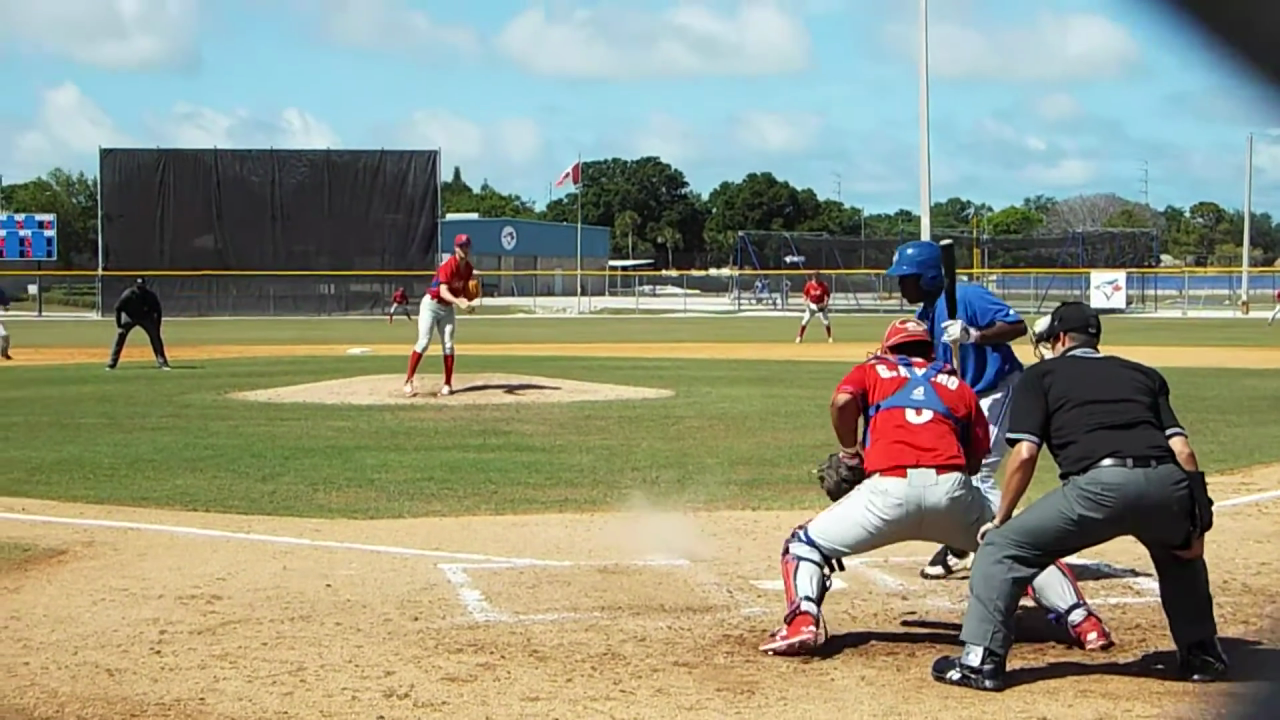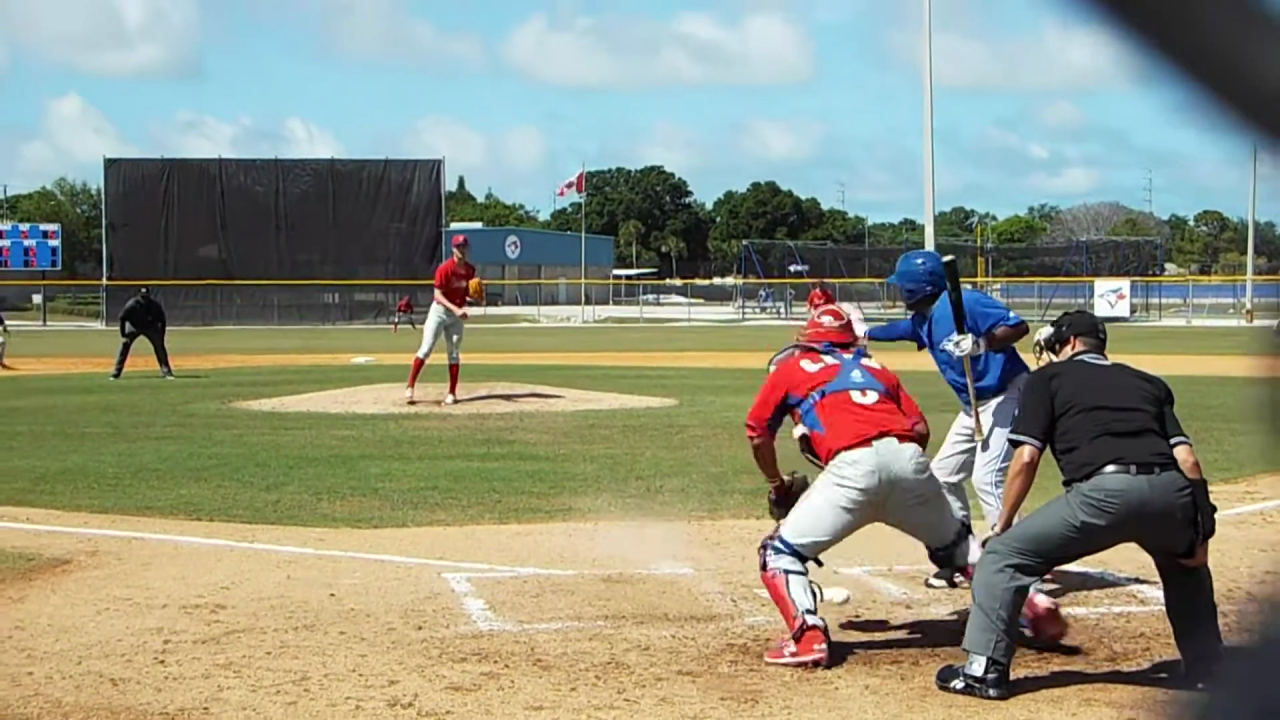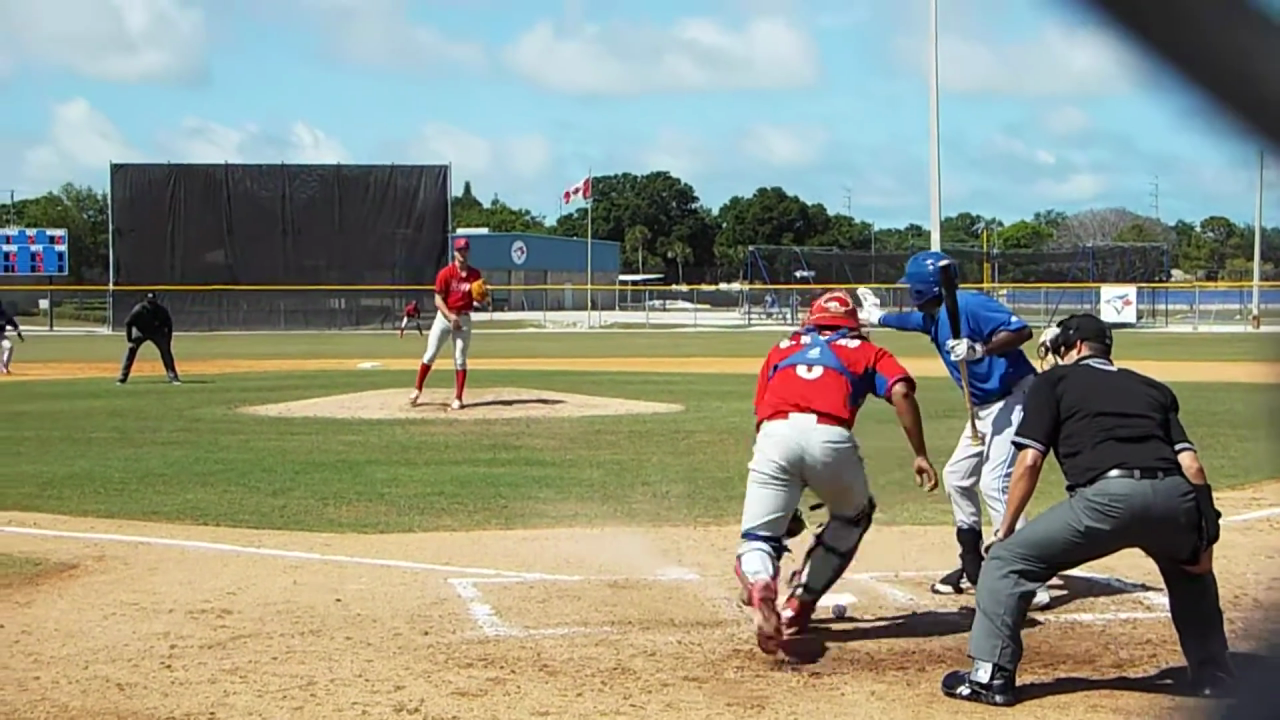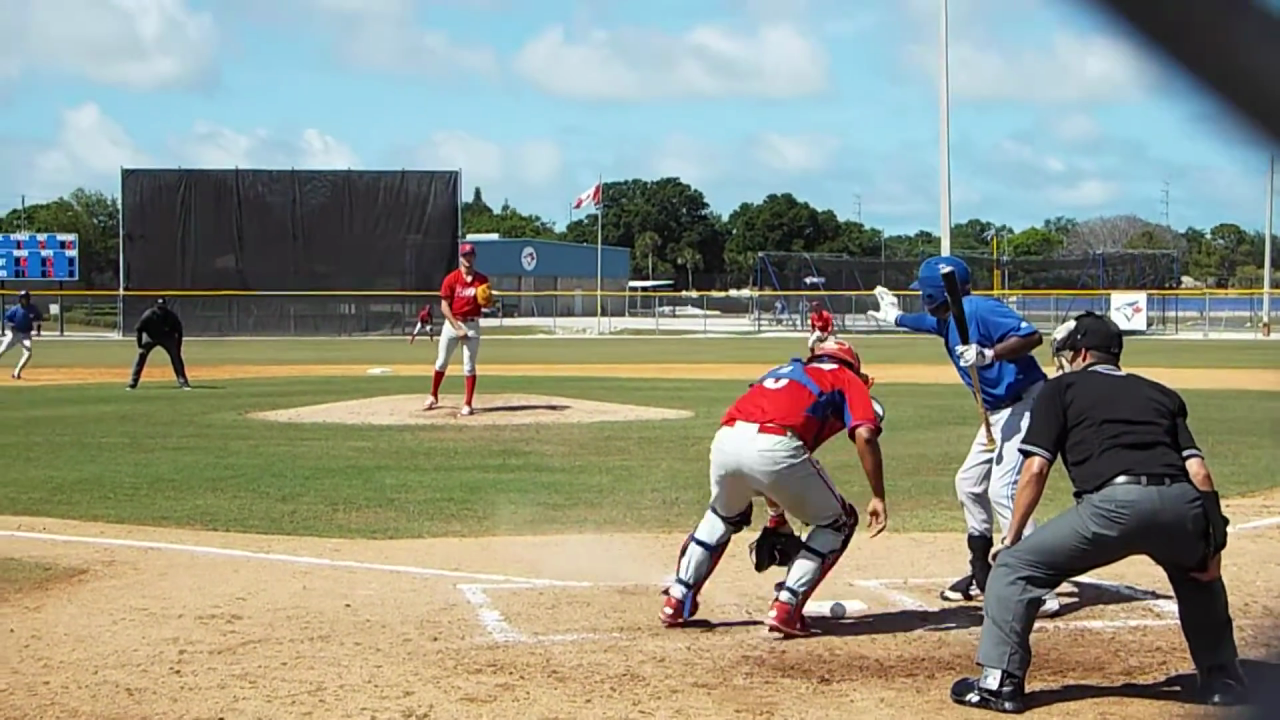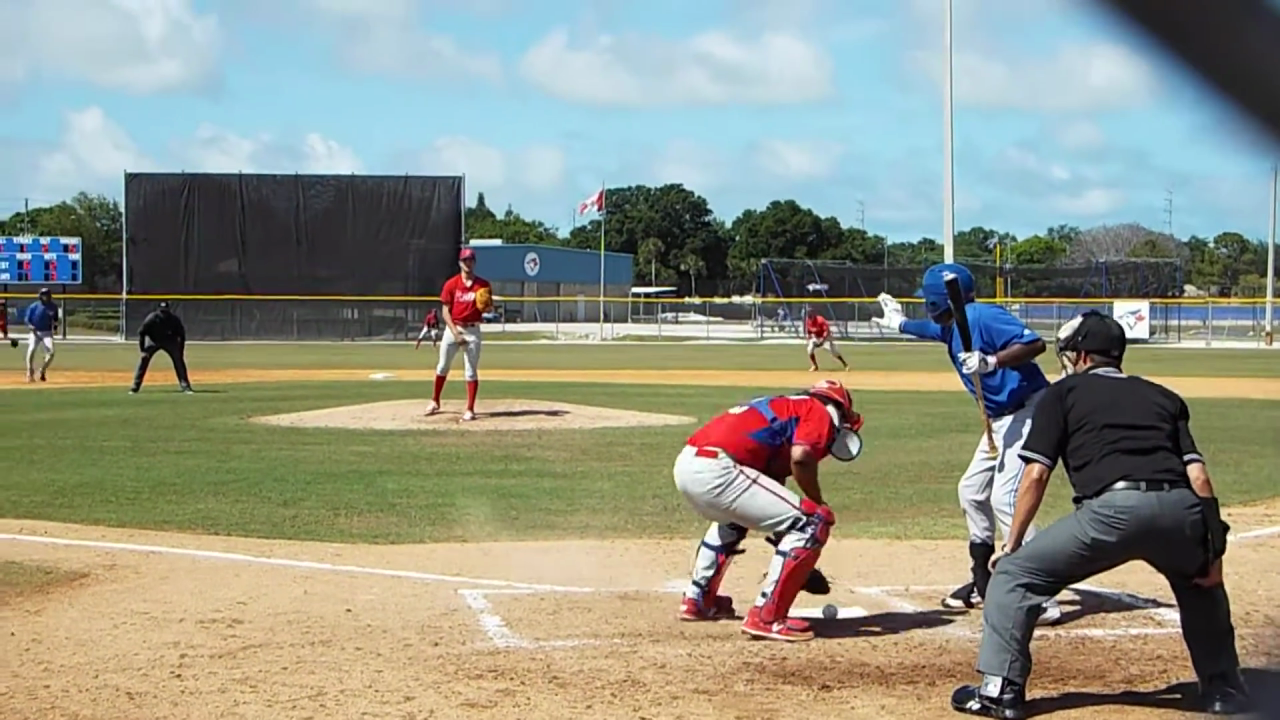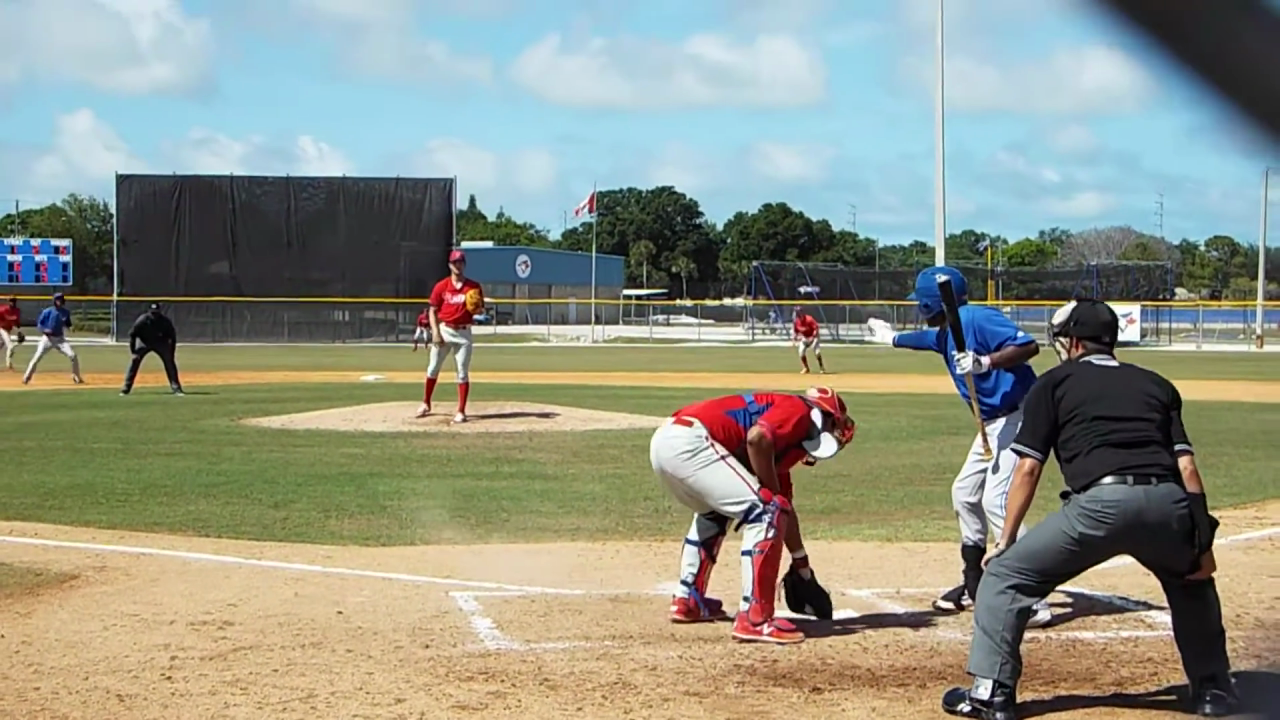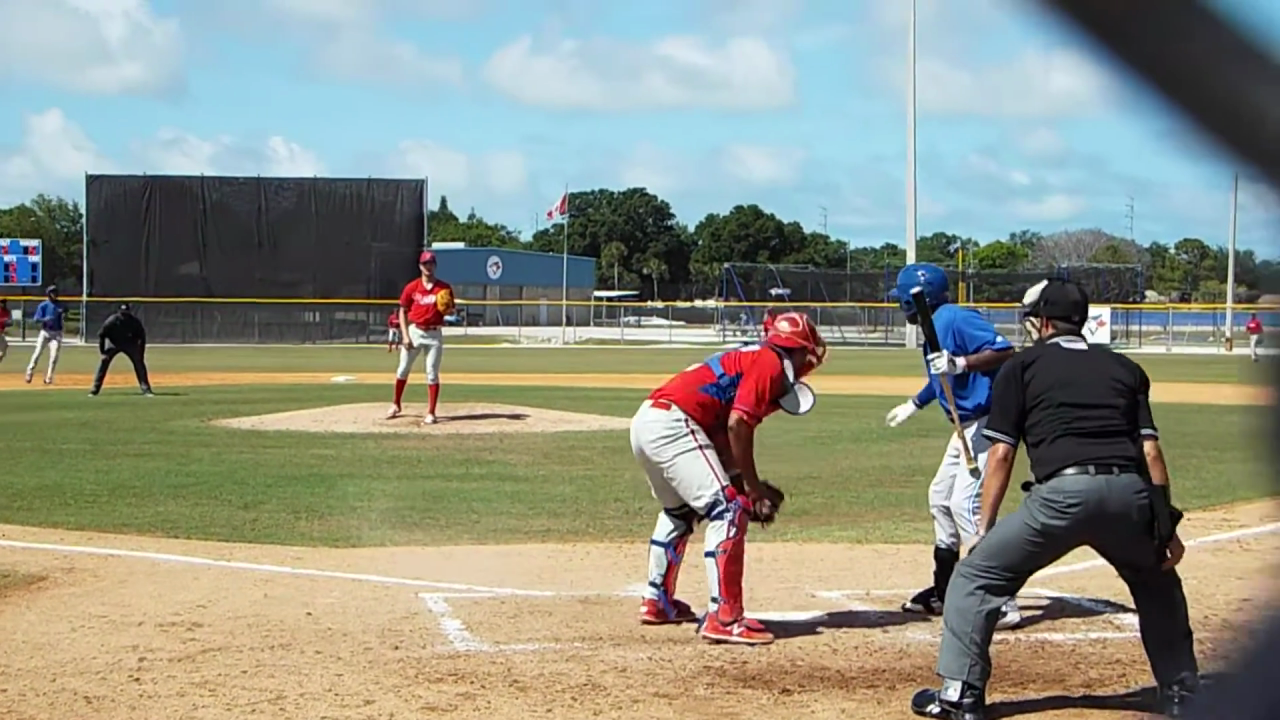
dt=0.2s
person 1, frame 1
left shoulder: (1040, 375)
right shoulder: (1144, 374)
left elbow: (1025, 455)
right elbow: (1182, 450)
left wrist: (1000, 519)
right wrist: (1195, 520)
left hip: (1099, 485)
right hip: (1167, 484)
left knee: (1001, 548)
right knee: (1180, 552)
left ankle: (980, 661)
right ankle: (1202, 655)
person 1, frame 2
left shoulder: (1048, 378)
right shoulder: (1149, 383)
left elbow: (1027, 458)
right elbow: (1186, 459)
left wrist: (1002, 525)
right wrist: (1199, 529)
left hip: (1102, 492)
right hip: (1170, 492)
left knee: (1003, 555)
right knee: (1185, 560)
left ankle: (985, 670)
right ankle: (1206, 664)
person 1, frame 3
left shoulder: (1054, 381)
right shoulder: (1154, 389)
left elbow: (1029, 461)
right elbow: (1191, 466)
left wrist: (1004, 530)
right wrist: (1203, 536)
left hip: (1106, 497)
right hip: (1173, 498)
left knee: (1007, 560)
right knee: (1189, 567)
left ankle: (991, 676)
right ankle: (1213, 672)
person 1, frame 4
left shoulder: (1062, 388)
right shoulder: (1162, 393)
left elbow: (1036, 469)
right elbow: (1199, 472)
left wrist: (1011, 536)
right wrist: (1211, 543)
left hip: (1114, 503)
right hip: (1181, 504)
left knee: (1014, 567)
right knee: (1198, 574)
left ankle: (999, 683)
right ankle: (1223, 681)
person 1, frame 5
left shoulder: (1062, 393)
right shoulder: (1164, 396)
left elbow: (1036, 475)
right elbow: (1198, 476)
left wrist: (1012, 542)
right wrist: (1211, 549)
left hip: (1113, 509)
right hip: (1180, 510)
left knee: (1014, 573)
right knee: (1201, 581)
person 1, frame 6
left shoulder: (1054, 382)
right shoulder: (1156, 384)
left elbow: (1028, 467)
right elbow: (1187, 467)
left wrist: (1006, 539)
right wrist: (1201, 542)
left hip: (1100, 503)
right hip: (1168, 503)
left knee: (1005, 574)
right knee: (1191, 582)
person 1, frame 7
left shoulder: (1022, 366)
right shoulder: (1124, 367)
left elbow: (1001, 454)
right elbow: (1151, 452)
left wrist: (986, 526)
right wrist: (1165, 525)
left hip: (1063, 493)
right hip: (1130, 493)
left knee: (975, 577)
right knee: (1156, 582)
person 2, frame 1
left shoulder: (966, 296)
right shoulder: (926, 314)
left elbow: (1017, 326)
left wrist: (974, 335)
left hip: (997, 394)
left knee: (976, 474)
right ankle: (956, 546)
person 2, frame 2
left shoulder: (964, 303)
right shoulder: (923, 320)
left elbow: (1018, 327)
right elbow: (895, 329)
left wrist: (980, 343)
right wrist: (861, 333)
left hip: (1004, 396)
right hip: (974, 405)
left knee: (988, 481)
right knee: (945, 474)
person 2, frame 3
left shoulder: (968, 304)
right shoulder: (933, 317)
left elbow: (1022, 331)
right elbow: (911, 319)
left wrist: (981, 349)
right wrist: (879, 317)
left hip: (1014, 399)
right hip: (986, 406)
left knee: (995, 485)
right knee: (957, 477)
right ankle: (973, 567)
person 2, frame 4
left shoulder: (978, 309)
right shoulder: (949, 321)
left elbow: (1032, 337)
right elbow: (927, 322)
left wrist: (988, 355)
right wrist: (897, 317)
left hip: (1026, 405)
right hip: (999, 412)
left knee: (1003, 491)
right knee: (969, 484)
left ankle: (1039, 593)
right ankle: (982, 575)
person 2, frame 5
left shoulder: (982, 316)
right shoulder: (952, 327)
left elbow: (1035, 344)
right elbow: (933, 329)
left wrist: (991, 362)
right wrist: (901, 324)
left hip: (1028, 413)
right hip: (1001, 420)
left knee: (1005, 498)
right knee: (972, 491)
left ankle: (1040, 600)
right ankle: (983, 582)
person 2, frame 6
left shoulder: (976, 317)
right shoulder: (947, 332)
left elbow: (1029, 346)
right elbow: (932, 338)
left wrist: (986, 362)
right wrist: (894, 338)
left hip: (1020, 417)
right hip: (994, 422)
left knee: (997, 501)
right knee: (965, 493)
left ankle: (1031, 602)
right ankle: (975, 585)
person 2, frame 7
left shoulder: (956, 318)
right shoulder: (935, 325)
left elbow: (1006, 352)
left wrist: (960, 364)
right wrist: (914, 403)
left hip: (993, 422)
right hip: (969, 425)
left knee: (965, 504)
right knee: (941, 497)
left ankle: (1000, 604)
right ankle: (943, 589)
person 3, frame 1
left shoulder: (872, 370)
right shoulder: (958, 385)
left elbow: (843, 401)
right elbow: (977, 456)
left wrist: (850, 451)
left hip: (891, 489)
right hip: (951, 489)
left knee: (804, 545)
left ankle: (801, 623)
right ankle: (1082, 622)
person 3, frame 2
left shoulder: (790, 366)
right shoulder: (877, 369)
left elbow: (757, 432)
right elbow: (920, 429)
left wrist: (776, 483)
left hip: (853, 466)
right hip: (908, 458)
left knee: (779, 553)
right knee: (954, 541)
left ankle: (809, 637)
right ankle: (1027, 602)
person 3, frame 3
left shoulder: (782, 348)
right shoulder: (866, 350)
right elbow: (900, 391)
left wrist: (778, 487)
right wrist: (920, 454)
left hip: (778, 438)
right hip: (832, 439)
left knee: (758, 540)
right knee: (852, 516)
left ankle: (764, 594)
right ankle: (799, 604)
person 3, frame 4
left shoulder: (784, 371)
right shoulder: (850, 381)
right elbow: (865, 434)
left wrist: (777, 516)
right wrist: (878, 497)
left hip: (727, 441)
right hip: (776, 447)
left knee: (724, 517)
right knee: (837, 522)
left ankle: (678, 600)
right ankle: (785, 609)
person 3, frame 5
right shoulder: (821, 413)
right elbow: (800, 458)
left wrist: (785, 546)
right wrist: (818, 504)
left hip: (687, 464)
right hip: (717, 470)
left knee: (733, 517)
right knee: (813, 524)
left ankle: (697, 600)
right ankle: (766, 617)
person 3, frame 6
left shoulder: (789, 444)
right shoulder: (799, 410)
right elbow: (756, 439)
left wrist: (800, 561)
right wrist: (771, 493)
left hip: (666, 440)
right hip: (689, 442)
left knee: (714, 511)
right knee: (766, 511)
left ankle: (687, 601)
right ankle: (755, 619)
person 3, frame 7
left shoulder: (752, 358)
right shoulder: (771, 363)
left elbow: (724, 431)
right elbow: (737, 424)
left wrist: (749, 489)
right wrist: (750, 484)
left hip: (648, 421)
right hip: (670, 423)
left knee: (679, 511)
right knee: (726, 511)
left ankle: (656, 602)
right ankle: (725, 619)
